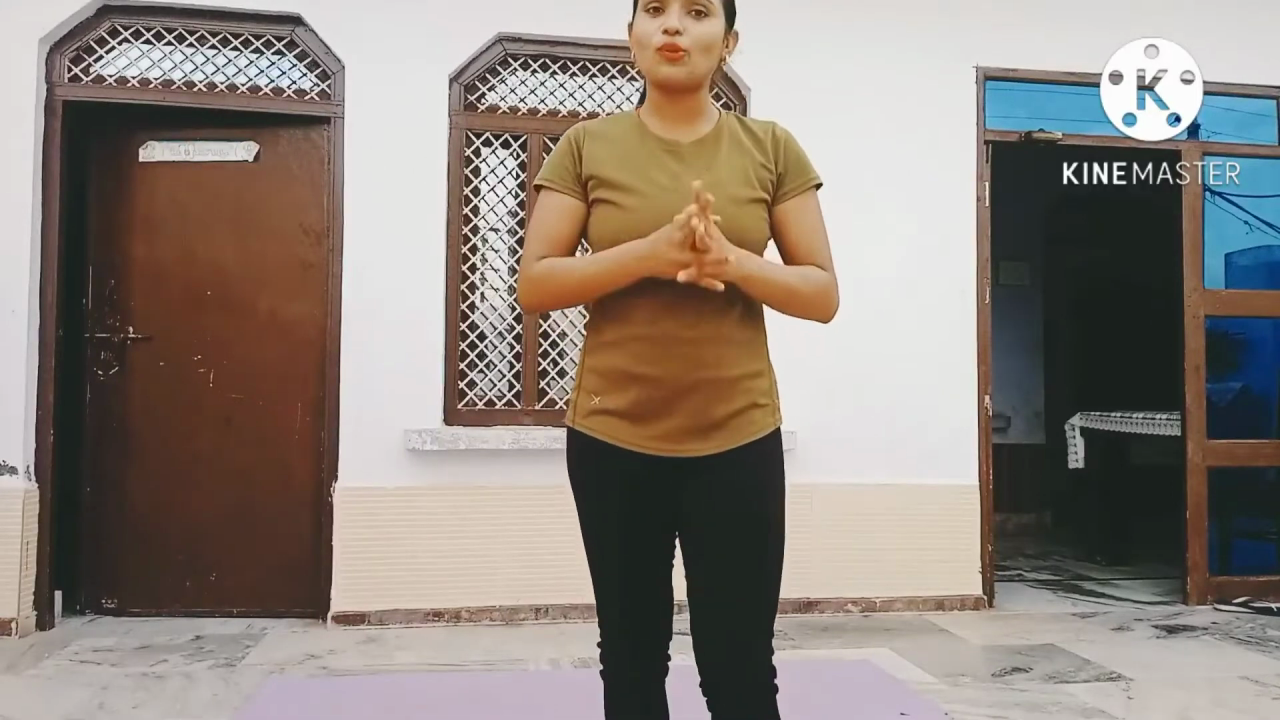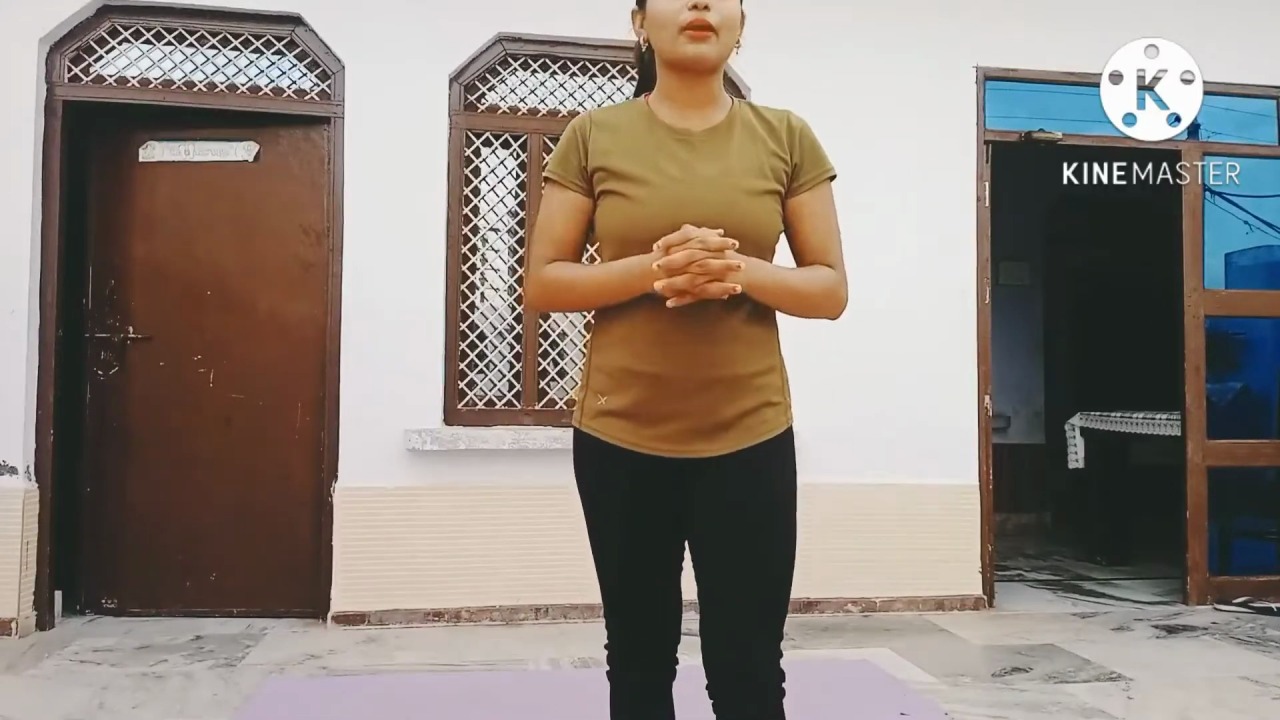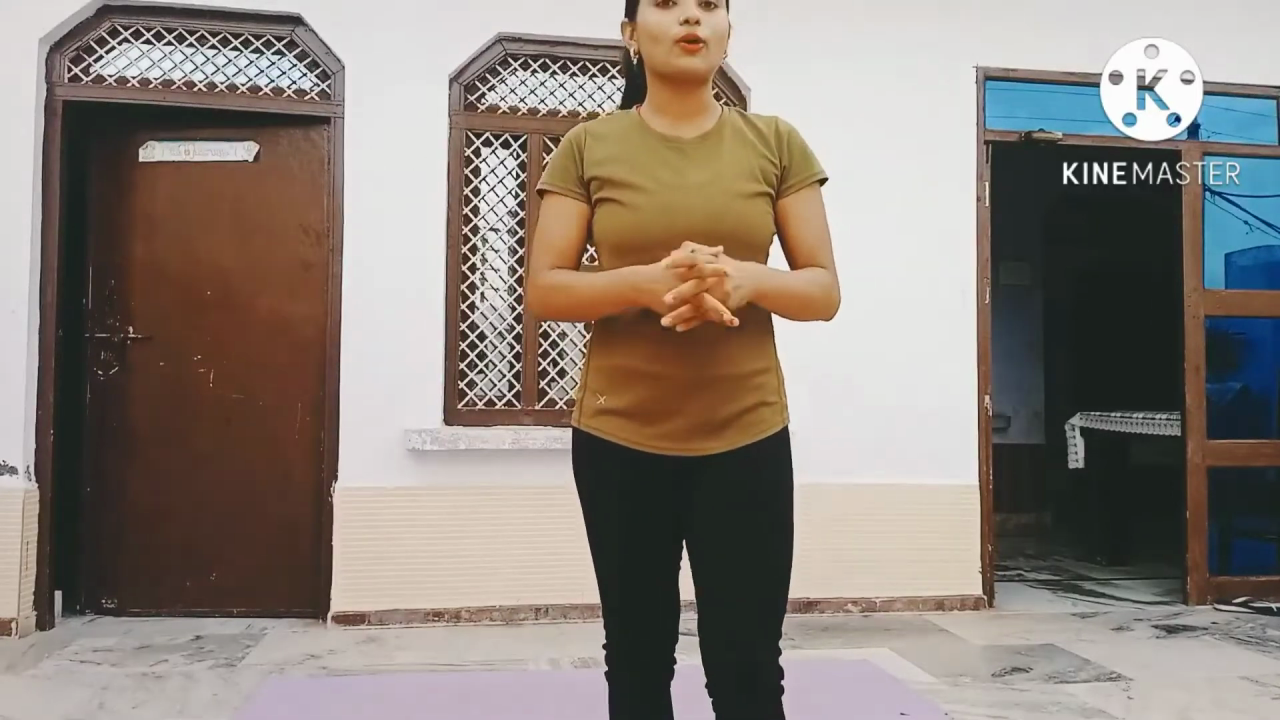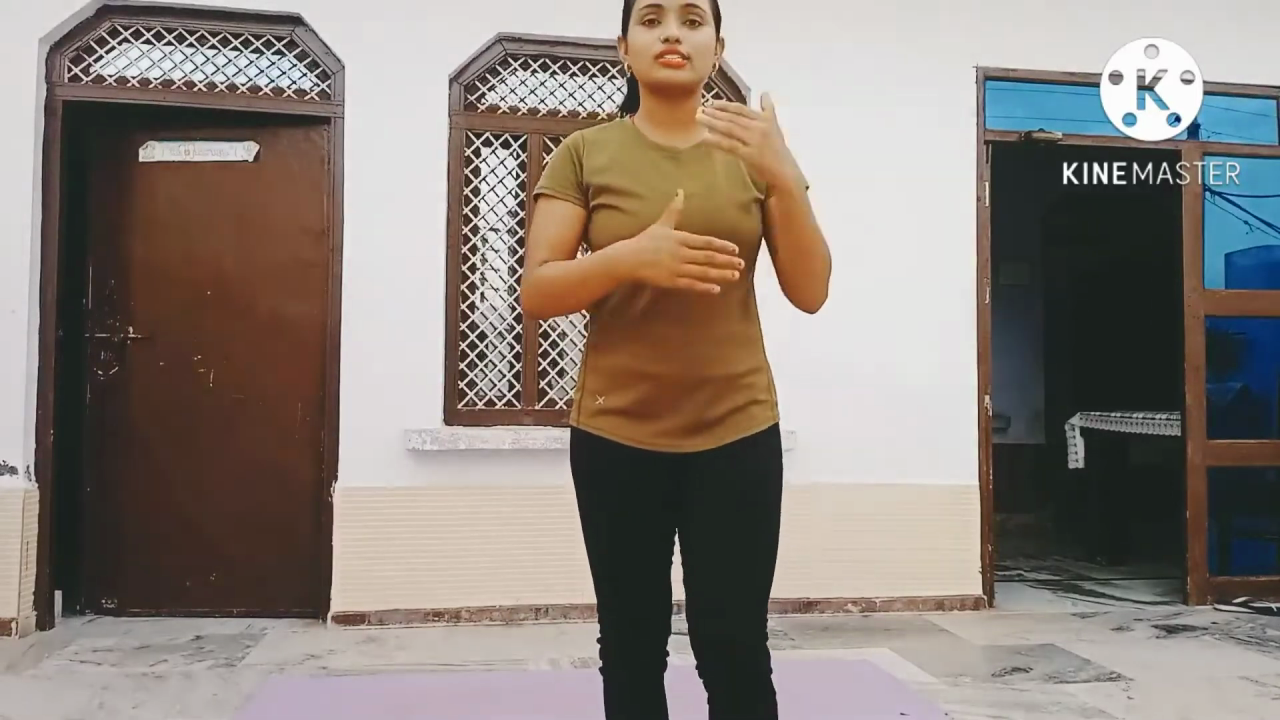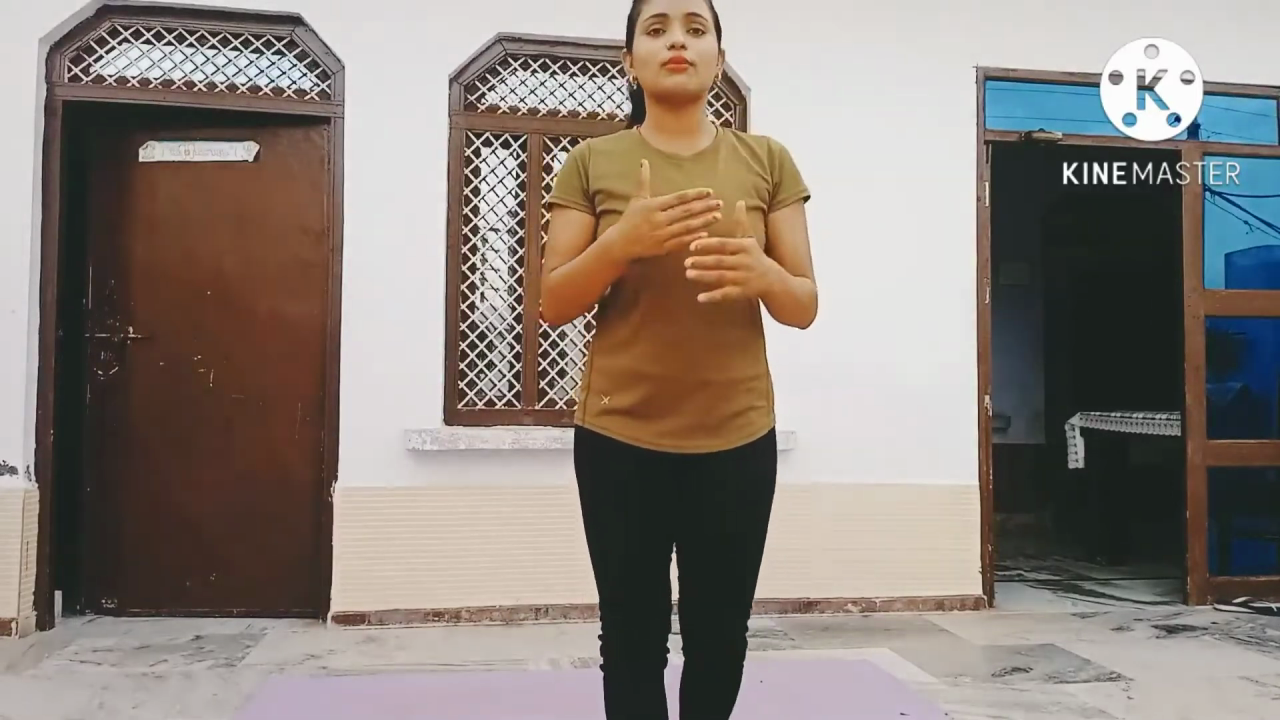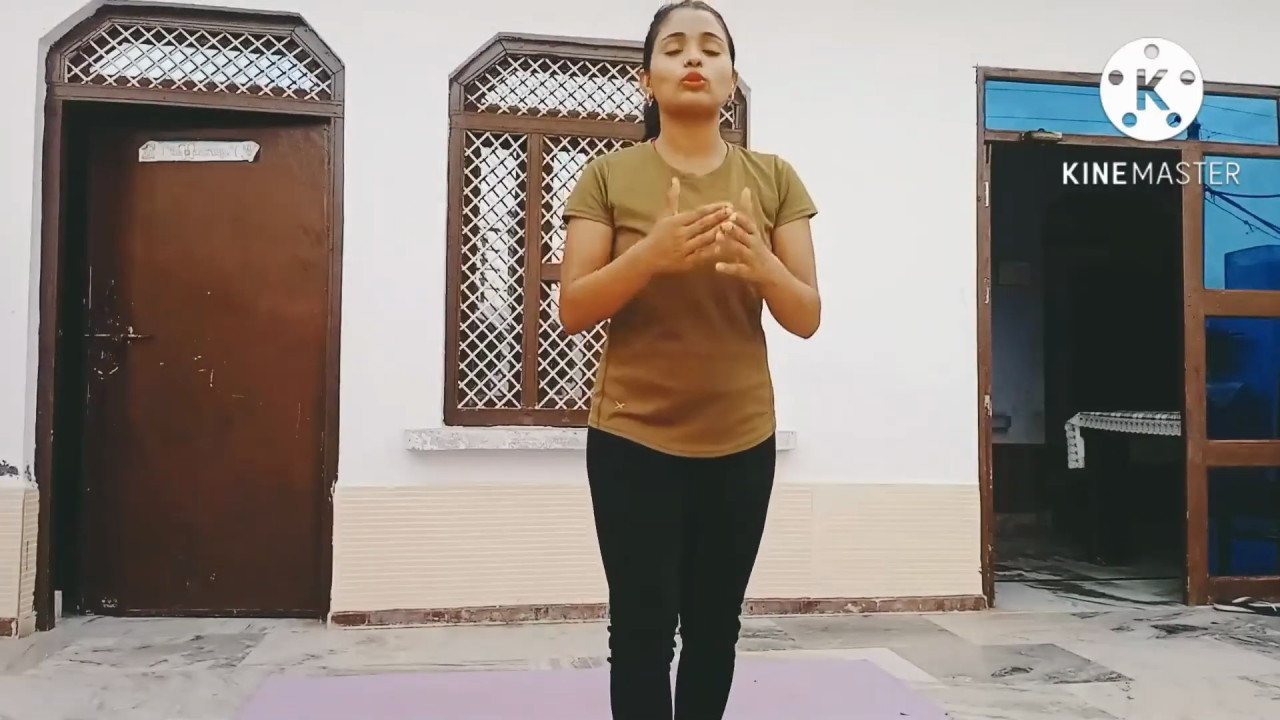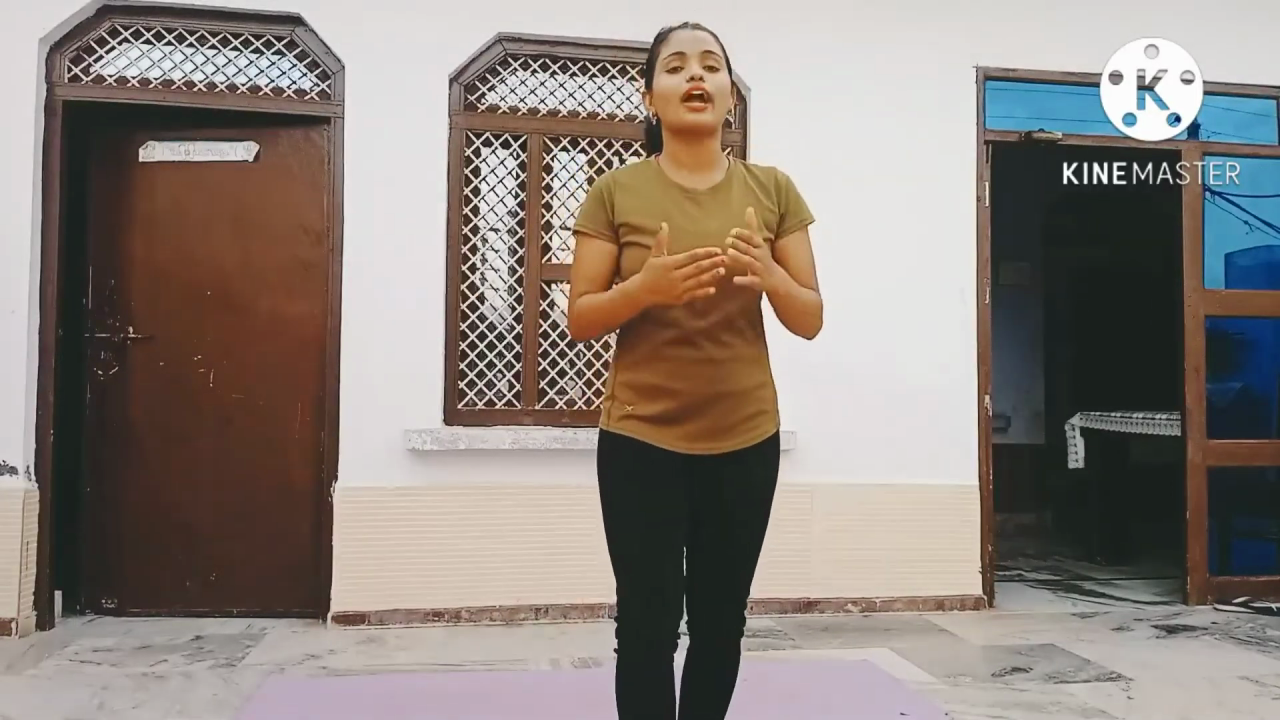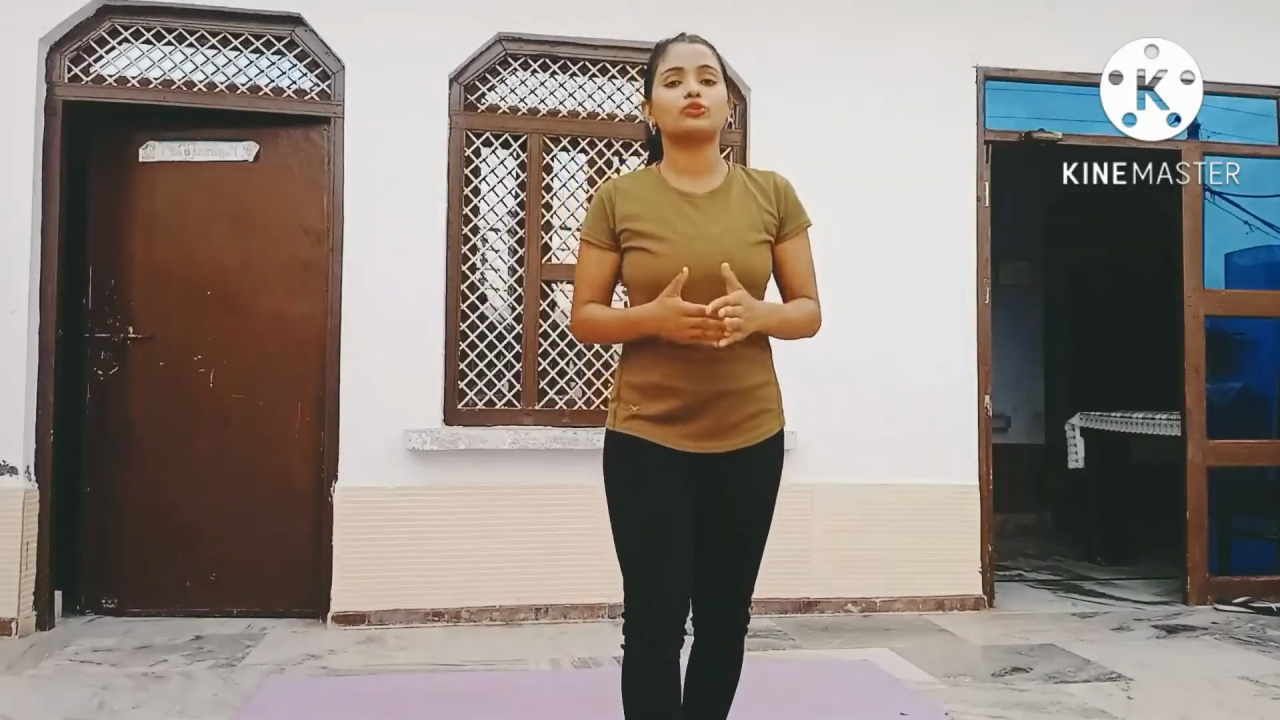
dt=0.3s
person 1, frame 1
left shoulder: (772, 148)
right shoulder: (587, 146)
left elbow: (823, 292)
right elbow: (534, 283)
left wrist: (731, 260)
right wrist: (651, 252)
left hip: (738, 439)
right hip: (613, 437)
right knee: (632, 655)
person 1, frame 2
left shoulder: (786, 138)
right shoulder: (592, 136)
left elbow: (831, 289)
right elbow: (541, 283)
left wrist: (740, 271)
right wrist: (651, 269)
left hip: (750, 439)
right hip: (620, 437)
right knee: (638, 658)
person 1, frame 3
left shoulder: (775, 144)
right shoulder: (587, 148)
left elbow: (825, 293)
right elbow: (541, 295)
left wrist: (748, 279)
right wrist: (646, 282)
left hip: (747, 437)
right hip: (619, 438)
right knee: (638, 655)
person 1, frame 4
left shoulder: (758, 149)
right shoulder: (584, 154)
left elbow: (811, 294)
right elbow: (535, 293)
left wrist: (785, 181)
right wrist: (633, 256)
left hip: (737, 431)
right hip: (617, 434)
left knee: (736, 650)
right knee: (632, 645)
person 1, frame 5
left shoulder: (766, 161)
right shoulder: (591, 163)
left elbow: (804, 308)
right elbow: (554, 305)
left wrist: (759, 271)
right wrist: (623, 242)
left hip: (737, 434)
right hip: (622, 434)
left knee: (718, 637)
right knee: (634, 638)
person 1, frame 6
left shoulder: (774, 178)
right shoulder: (607, 176)
left elbow: (807, 318)
right elbow: (572, 310)
left wrist: (762, 263)
right wrist: (650, 253)
left hip: (741, 439)
right hip: (633, 437)
left knee: (714, 628)
right knee: (641, 631)
person 1, frame 7
left shoulder: (772, 189)
right shoulder: (613, 192)
left elbow: (811, 318)
right elbow: (580, 317)
left wrist: (772, 278)
right wrist: (643, 287)
left hip: (745, 440)
right hip: (640, 439)
left knee: (720, 621)
right knee: (646, 625)
person 1, frame 8
left shoulder: (772, 194)
right shoulder: (616, 199)
left elbow: (809, 312)
right elbow: (584, 318)
left wrist: (757, 314)
right wrist: (654, 315)
left hip: (749, 438)
right hip: (646, 438)
left knee: (724, 617)
right knee: (653, 621)
